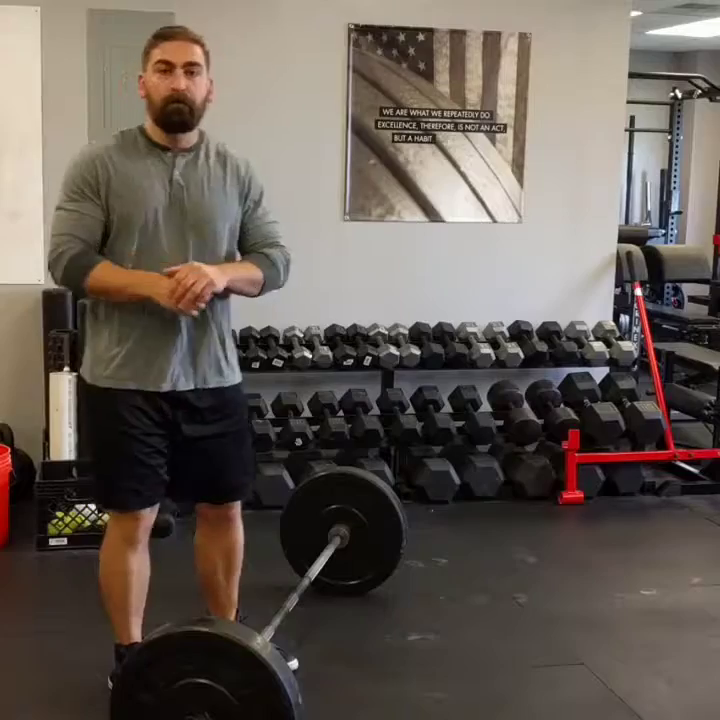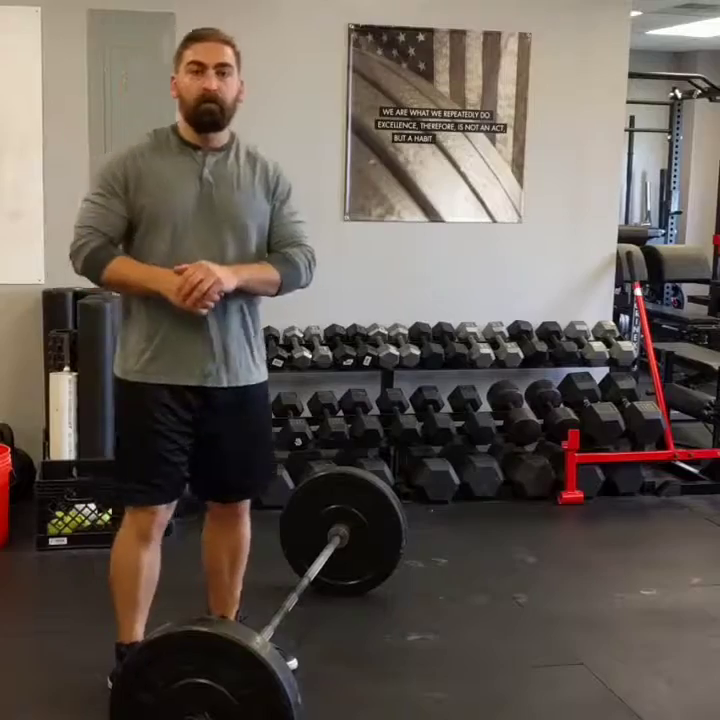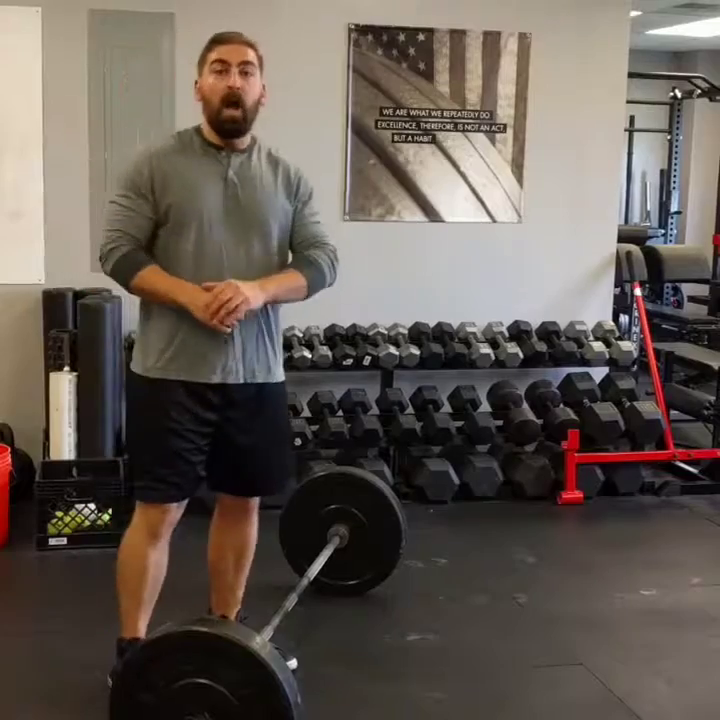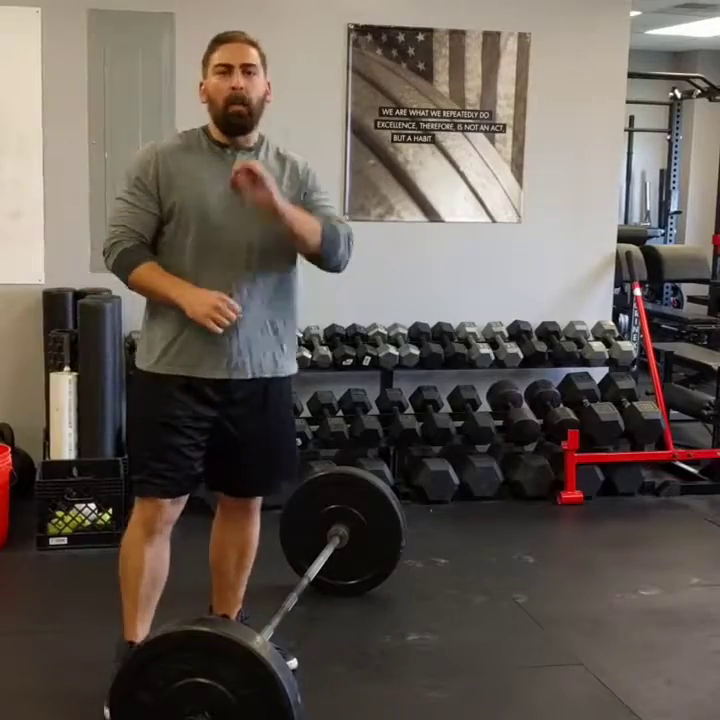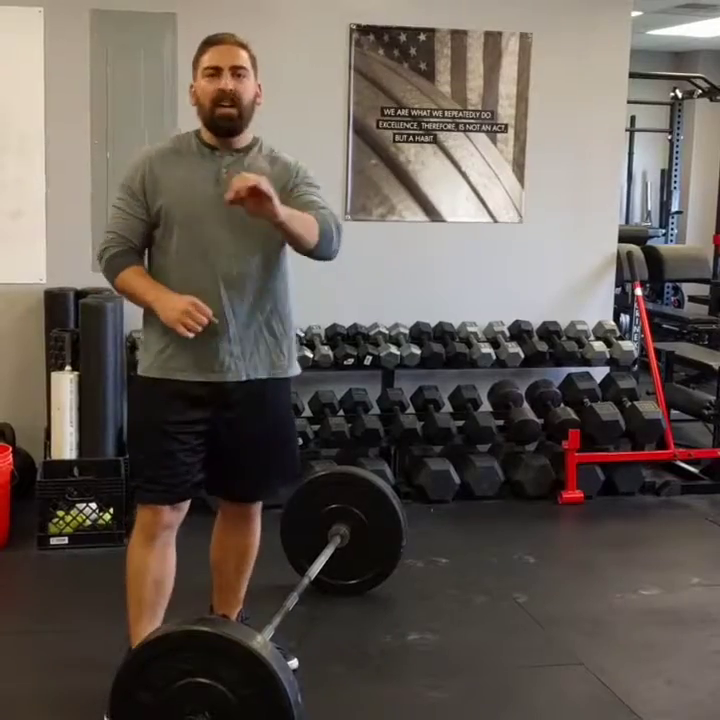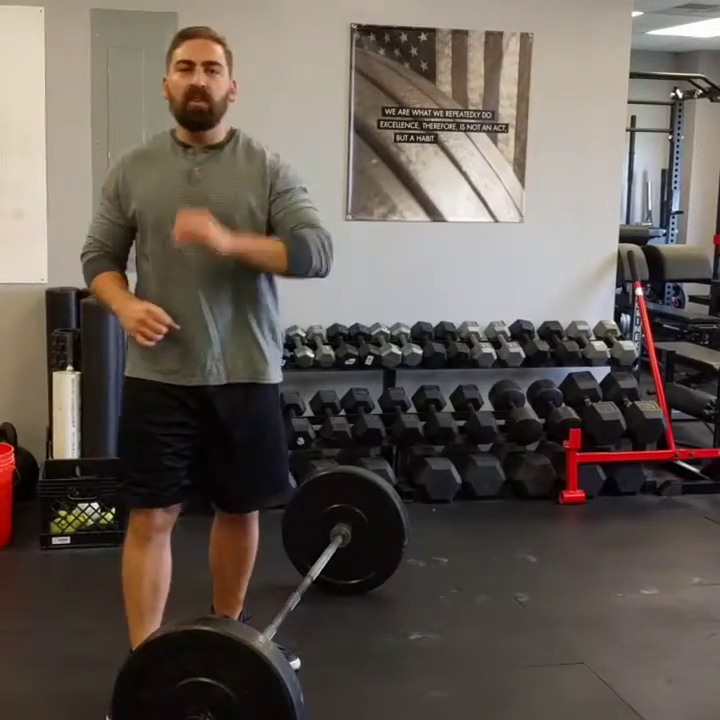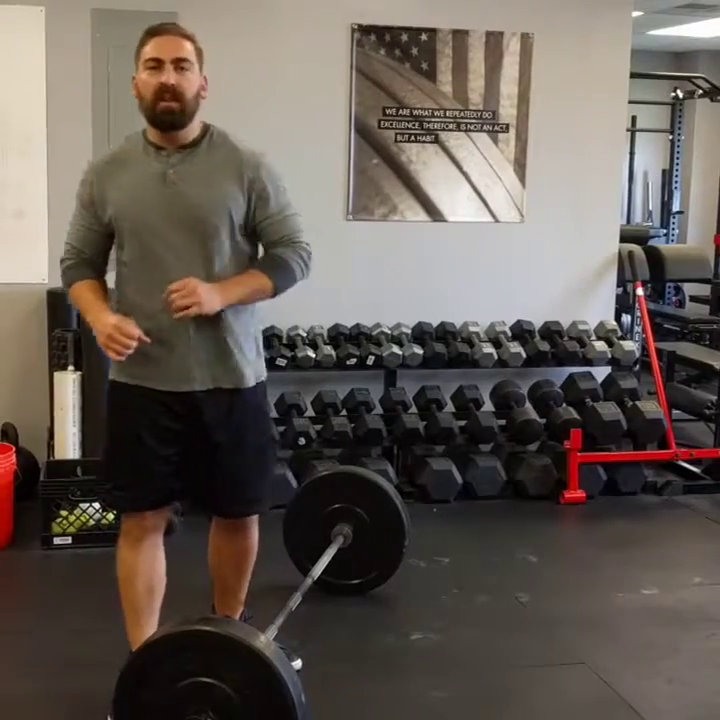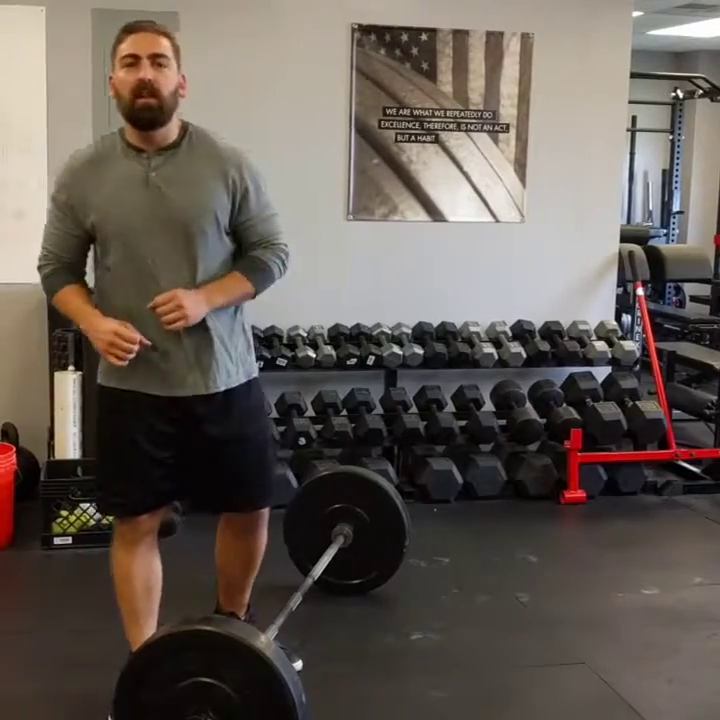
dt=0.2s
person 1, frame 1
left shoulder: (235, 173)
right shoulder: (99, 165)
left elbow: (275, 259)
right elbow: (68, 262)
left wrist: (221, 274)
right wrist: (152, 285)
left hip: (213, 377)
right hip: (127, 380)
left knee: (223, 510)
right knee: (132, 521)
right ankle: (129, 654)
person 1, frame 2
left shoulder: (266, 174)
right shoulder: (132, 165)
left elbow: (300, 261)
right elbow: (88, 250)
left wrist: (232, 275)
right wrist: (163, 281)
left hip: (239, 375)
right hip: (155, 375)
left knee: (232, 506)
right knee: (147, 514)
right ankle: (130, 651)
person 1, frame 3
left shoulder: (287, 177)
right shoulder: (155, 164)
left elbow: (322, 262)
right elbow: (117, 254)
left wrist: (260, 289)
right wrist: (192, 296)
left hip: (256, 373)
right hip: (172, 371)
left knee: (241, 503)
right knee: (158, 511)
left ankle: (225, 630)
right ankle: (130, 648)
person 1, frame 4
left shoulder: (294, 172)
right shoulder: (160, 161)
left elbow: (336, 251)
right elbow: (121, 248)
left wrist: (274, 203)
right wrist: (188, 294)
left hip: (263, 370)
right hip: (174, 367)
left knee: (243, 502)
right knee: (156, 509)
left ankle: (226, 629)
right ankle: (132, 650)
person 1, frame 5
left shoulder: (284, 172)
right shoulder: (153, 166)
left elbow: (326, 240)
right elbow: (115, 252)
left wrist: (276, 210)
right wrist: (161, 300)
left hip: (259, 371)
right hip: (172, 372)
left knee: (244, 504)
right knee: (158, 515)
left ankle: (227, 629)
person 1, frame 6
left shoulder: (267, 170)
right shoulder: (132, 170)
left elbow: (316, 253)
right elbow: (98, 256)
left wrist: (230, 240)
right wrist: (125, 305)
left hip: (247, 375)
right hip: (158, 376)
left knee: (239, 510)
right knee: (150, 519)
left ankle: (228, 629)
person 1, frame 7
left shoulder: (246, 167)
right shoulder: (105, 173)
left elbow: (293, 256)
right elbow: (78, 264)
left wrist: (220, 294)
right wrist: (99, 316)
left hip: (231, 377)
right hip: (142, 380)
left knee: (238, 514)
right knee: (142, 521)
left ankle: (230, 628)
person 1, frame 8
left shoulder: (228, 164)
right shoulder: (81, 174)
left elbow: (271, 253)
right elbow: (57, 269)
left wrist: (206, 298)
right wrist: (94, 322)
left hip: (223, 377)
right hip: (132, 385)
left knee: (248, 511)
right knee: (136, 524)
left ankle: (233, 622)
